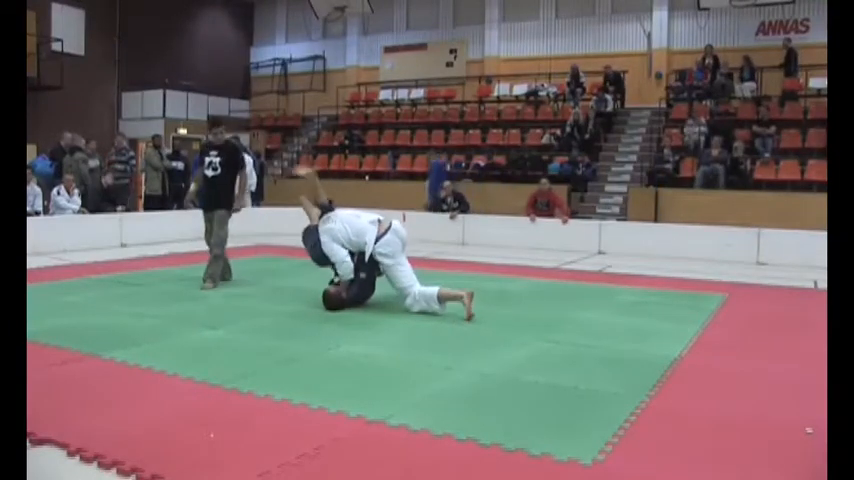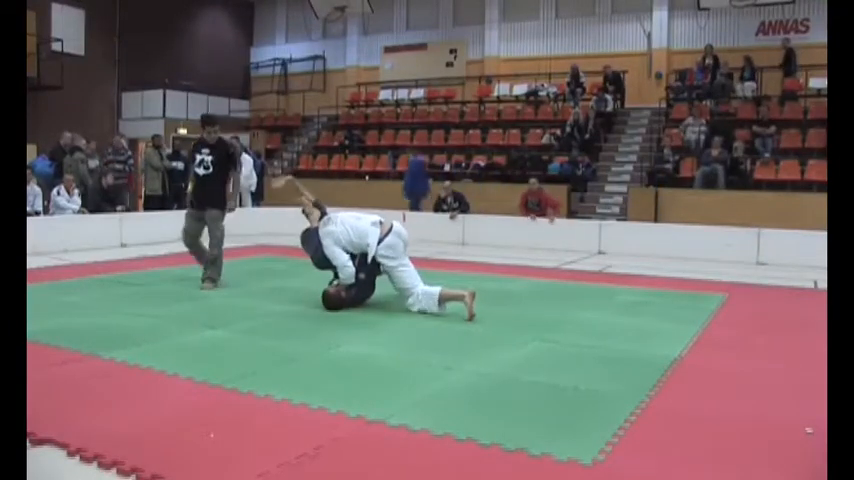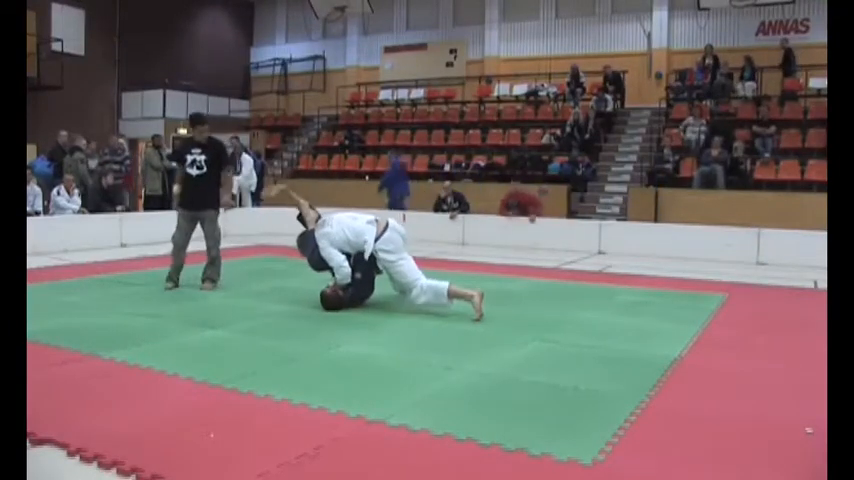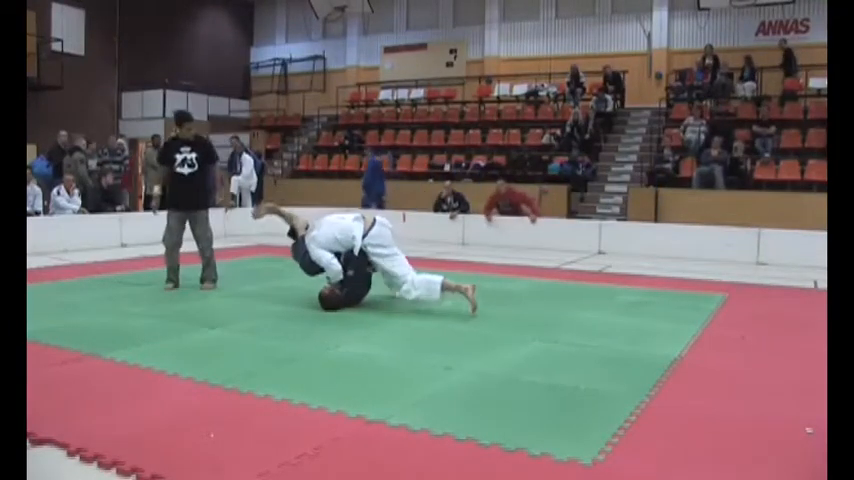
dt=0.3s
person 1, frame 1
left shoulder: (325, 238)
right shoulder: (332, 216)
left elbow: (346, 265)
left wrist: (341, 288)
left hip: (384, 246)
right hip: (394, 229)
left knee: (414, 297)
left ankle: (460, 296)
person 1, frame 2
left shoulder: (326, 240)
right shoulder: (329, 218)
left elbow: (347, 269)
left wrist: (340, 289)
left hip: (385, 248)
right hip: (394, 229)
left knee: (416, 296)
left ankle: (462, 295)
person 1, frame 3
left shoulder: (321, 243)
right shoulder: (325, 223)
left elbow: (343, 271)
right elbow: (307, 210)
left wrist: (336, 288)
left hip: (384, 247)
right hip: (390, 229)
left knee: (421, 287)
left ankle: (472, 296)
person 1, frame 4
left shoulder: (313, 247)
right shoulder: (318, 226)
left elbow: (335, 269)
left wrist: (332, 288)
left hip: (372, 241)
right hip: (376, 223)
left knee: (408, 282)
left ankle: (463, 289)
person 2, frame 1
left shoulder: (233, 149)
right shoulder: (205, 148)
left elbow: (242, 174)
left wrist: (239, 199)
right wrist: (192, 191)
left hip: (224, 202)
right hip: (208, 200)
left knee: (217, 241)
right knee: (212, 240)
left ankle: (211, 277)
right ankle: (225, 272)
person 2, frame 2
left shoulder: (226, 148)
right shoulder: (197, 145)
left elbow: (234, 174)
left wrist: (232, 199)
right wrist: (190, 191)
left hip: (216, 202)
right hip: (197, 200)
left knee: (215, 241)
right knee: (189, 237)
left ankle: (211, 277)
right ankle: (210, 265)
person 2, frame 3
left shoulder: (217, 146)
right shoulder: (185, 145)
left elbow: (226, 171)
right elbow: (181, 170)
left wrist: (226, 194)
right wrist: (177, 193)
left hip: (209, 203)
right hip: (187, 202)
left knee: (212, 242)
right knee: (179, 241)
left ankle: (211, 278)
right ankle: (173, 278)
person 2, frame 4
left shoulder: (204, 143)
right shoulder: (169, 145)
left elbow: (213, 168)
right elbow: (164, 170)
right wrist: (156, 194)
left hip: (199, 203)
right hip: (175, 203)
left knee: (205, 242)
right knee: (171, 242)
left ankle: (209, 278)
right ankle: (172, 279)
